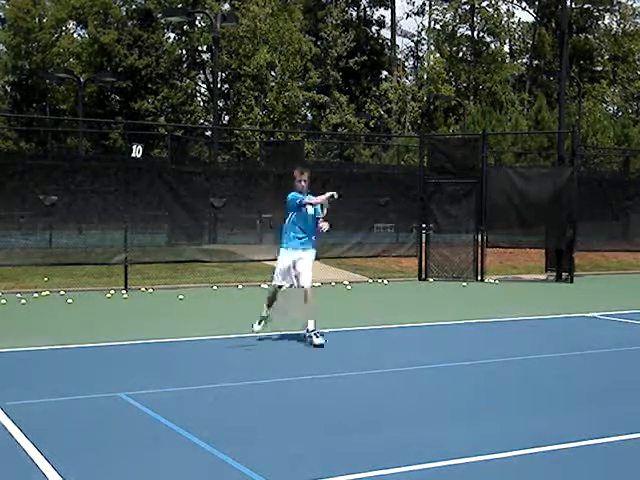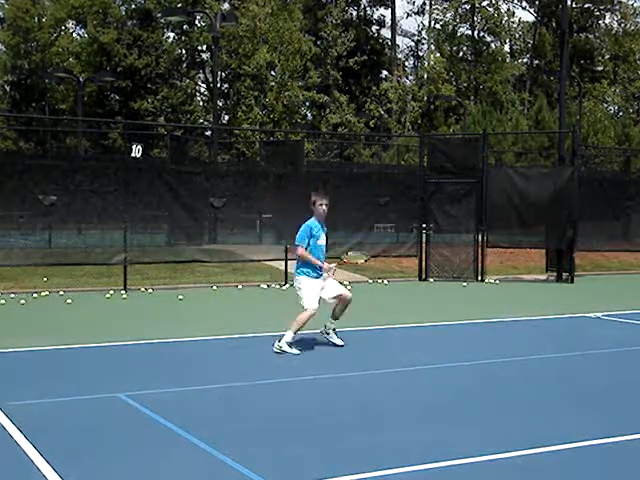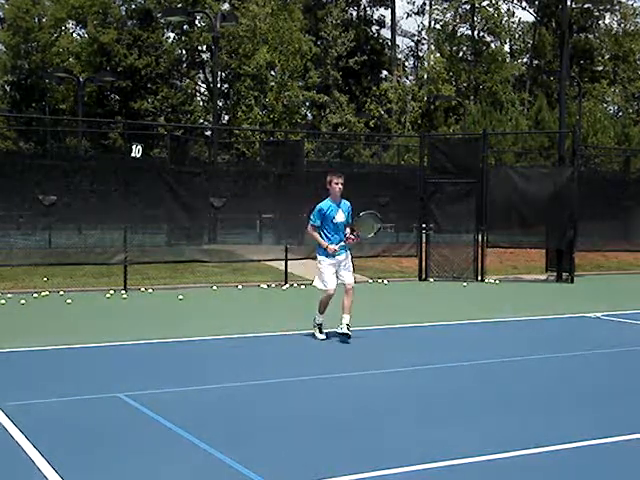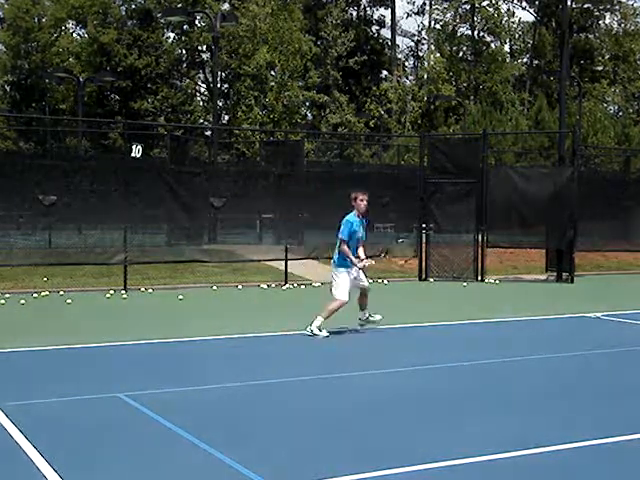
dt=0.4s
person 1, frame 1
left shoulder: (316, 201)
right shoulder: (292, 197)
left elbow: (320, 223)
right elbow: (314, 201)
left wrist: (324, 225)
right wrist: (329, 195)
left hip: (306, 251)
right hip: (289, 249)
left knee: (306, 289)
right knee: (277, 286)
left ankle: (311, 329)
right ankle: (265, 315)
person 1, frame 2
left shoulder: (323, 228)
right shoulder: (308, 226)
right elbow: (299, 252)
left wrist: (326, 265)
right wrist: (321, 264)
left hip: (321, 276)
right hip: (306, 276)
left knee: (346, 297)
right knee: (311, 309)
left ankle: (329, 329)
right ankle: (283, 342)
person 1, frame 3
left shoulder: (347, 205)
right shoulder: (322, 207)
right elbow: (311, 229)
left wrist: (350, 235)
right wrist: (326, 245)
left hip: (344, 253)
right hip: (326, 255)
left knee: (349, 287)
right knee: (329, 290)
left ankle: (344, 325)
right ankle: (318, 323)
person 1, frame 4
left shoulder: (362, 221)
right shoulder: (349, 221)
right elbow: (342, 245)
left wrist: (362, 258)
right wrist: (355, 262)
left hip: (352, 265)
right hip: (342, 266)
left knee: (365, 287)
right knee: (341, 300)
left ankle: (364, 317)
right ankle: (315, 325)
